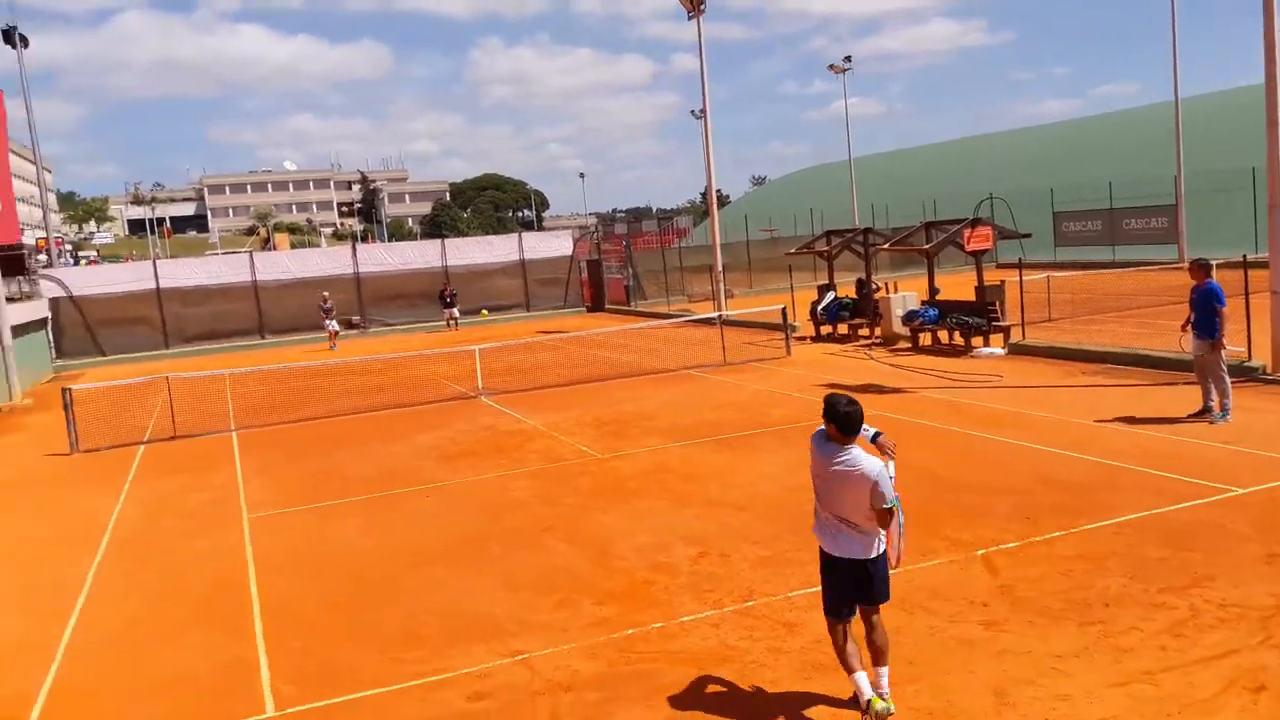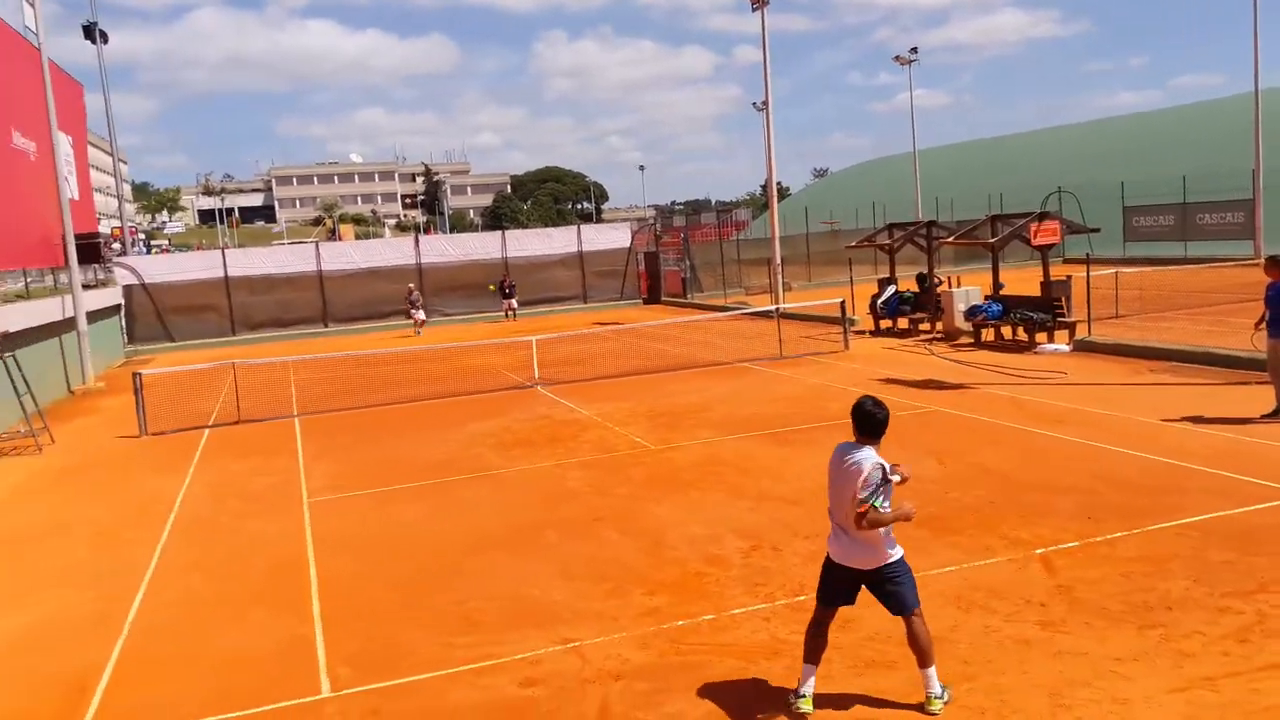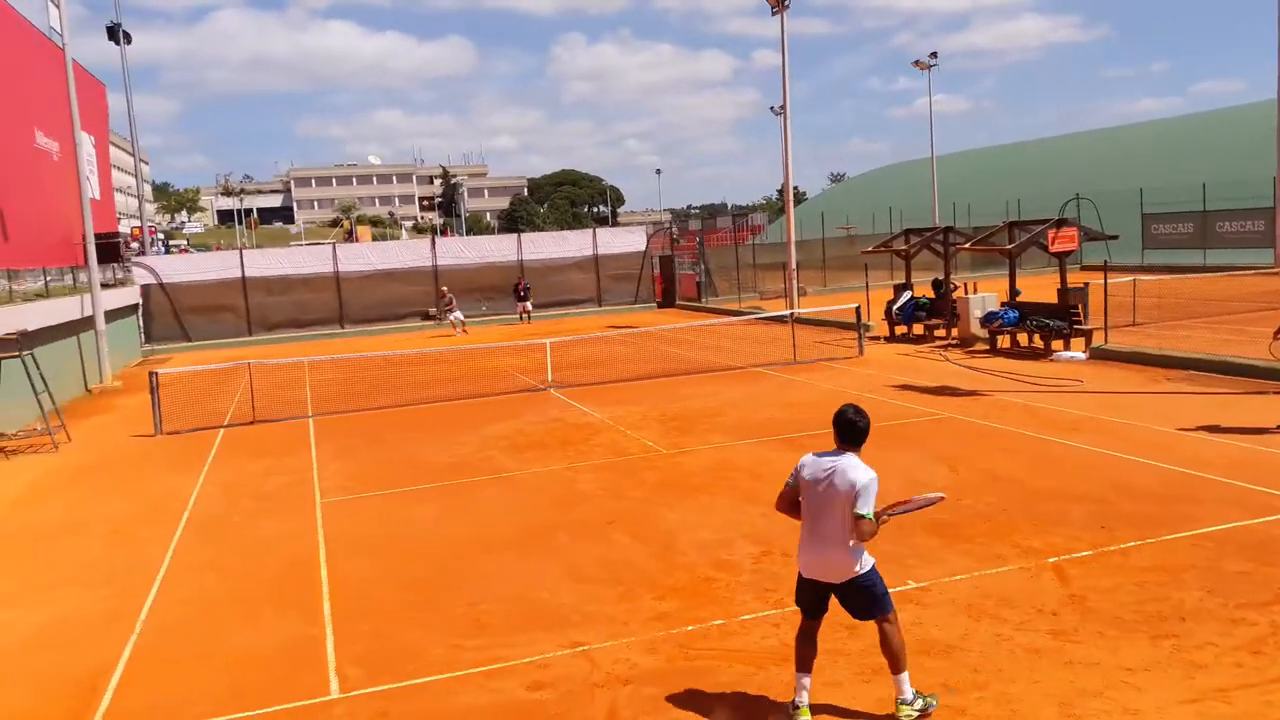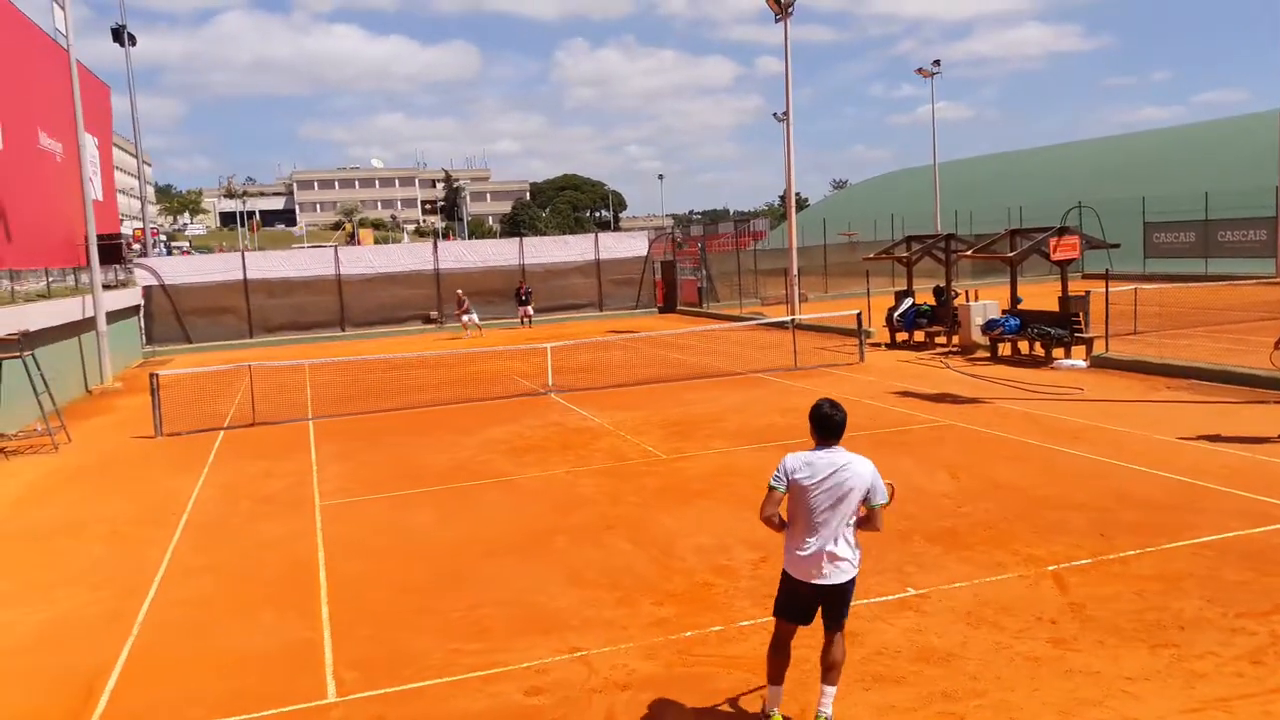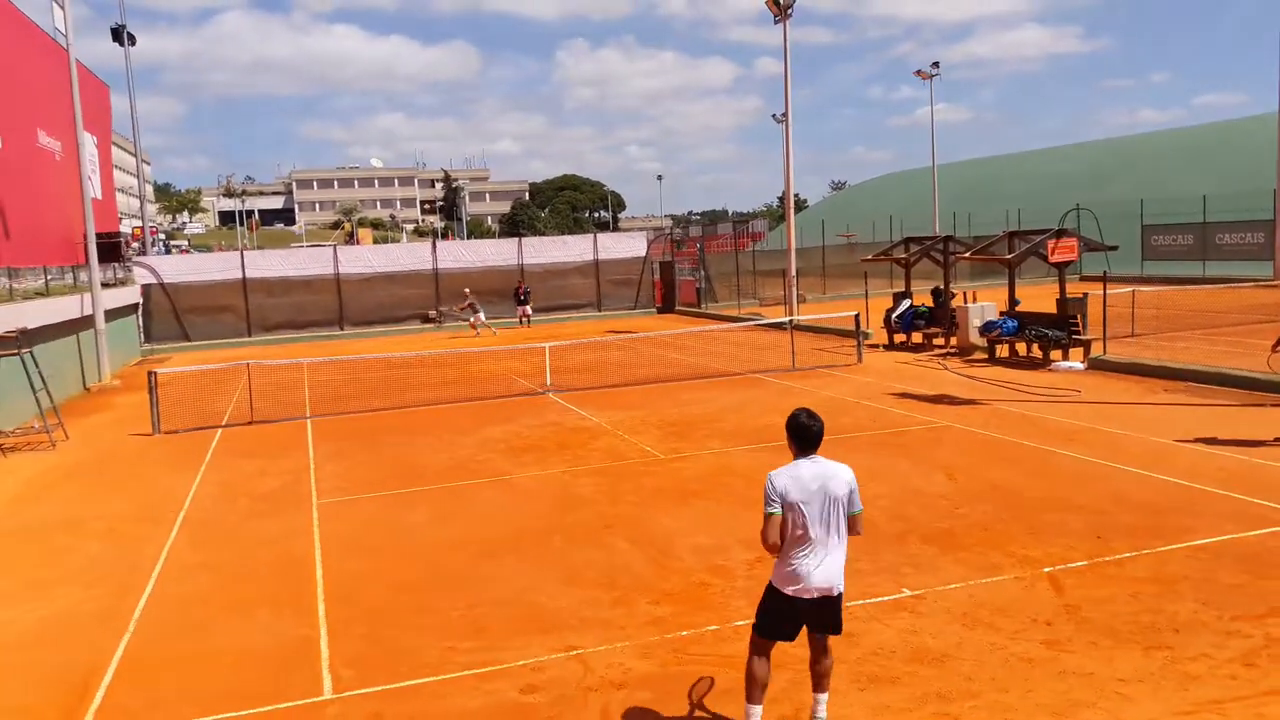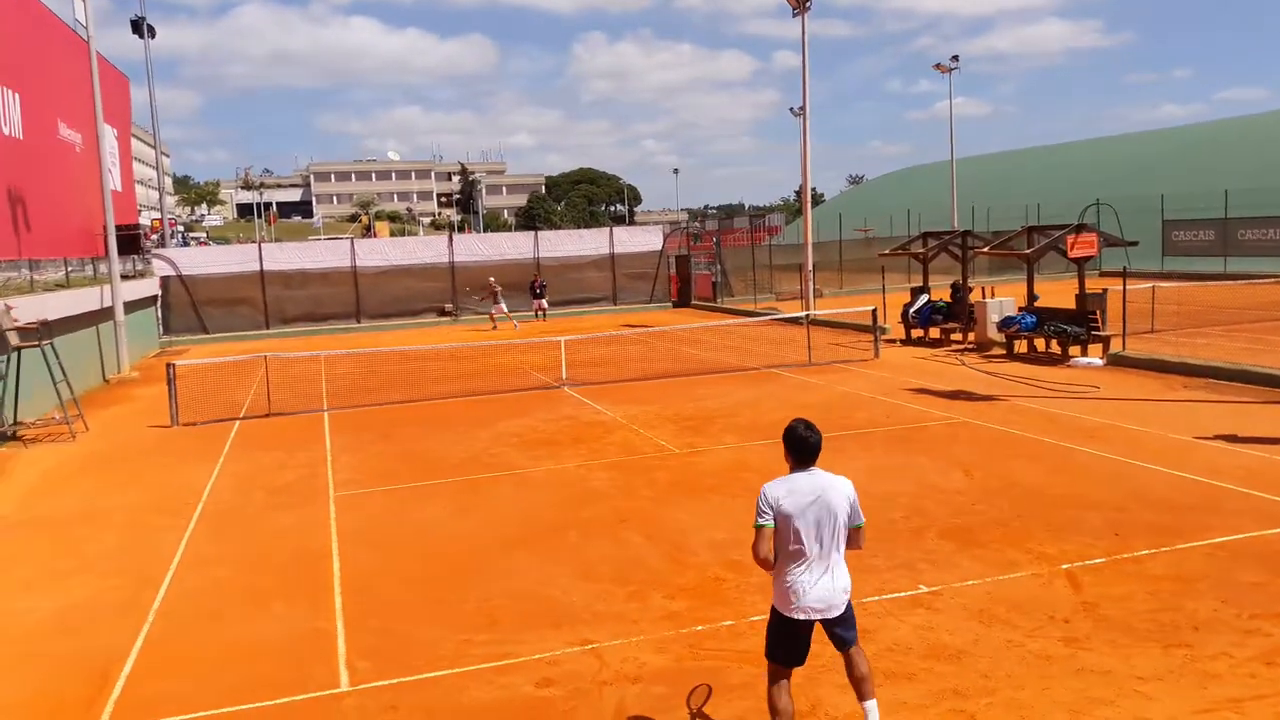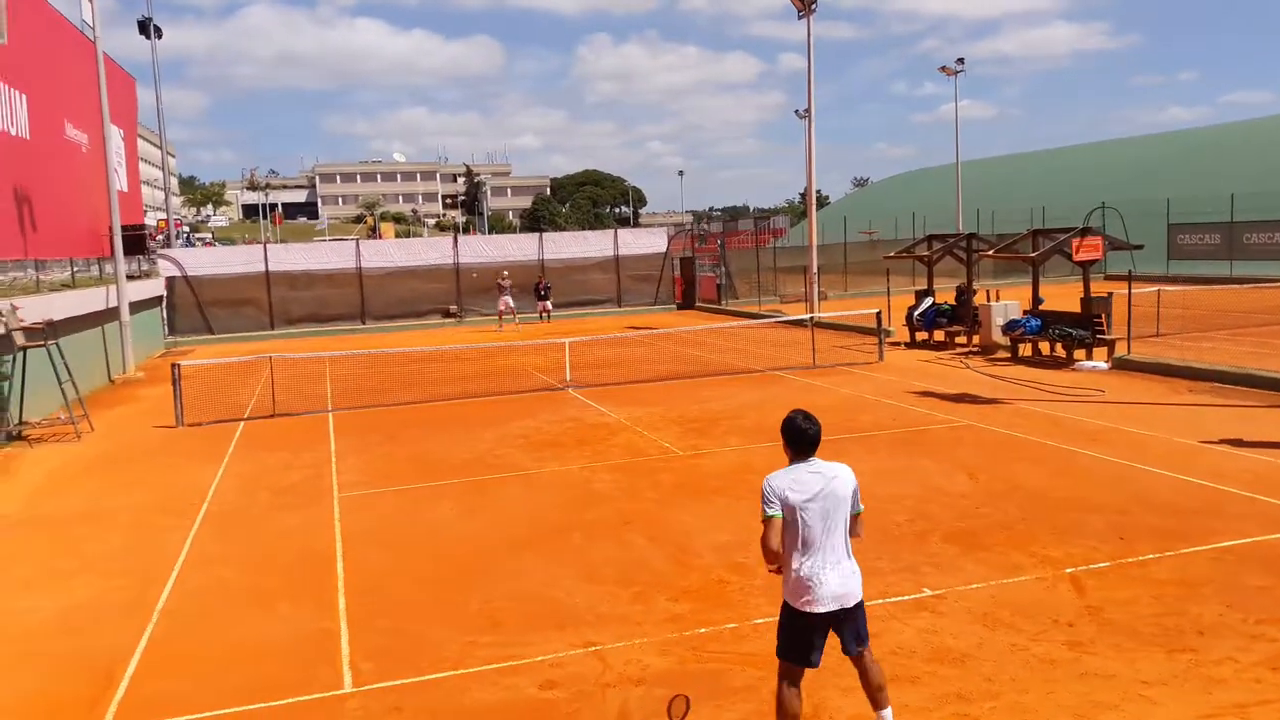
dt=0.2s
person 1, frame 1
left shoulder: (819, 442)
right shoulder: (875, 468)
left elbow: (836, 434)
right elbow: (887, 521)
left wrist: (874, 434)
left hip: (834, 552)
right hip: (868, 552)
left knee: (839, 630)
right knee: (872, 618)
right ankle: (881, 693)
person 1, frame 2
left shoulder: (841, 453)
right shoulder: (875, 468)
right elbow: (865, 520)
right wrist: (900, 512)
left hip: (839, 554)
right hip: (878, 557)
left knee: (820, 619)
right knee: (913, 619)
left ankle: (803, 695)
right ankle: (934, 694)
person 1, frame 3
left shoulder: (808, 462)
right shoulder: (865, 476)
left elbow: (784, 505)
right elbow: (860, 534)
right wrist: (878, 522)
left hip: (810, 563)
right hip: (851, 566)
left knee: (809, 624)
right knee: (889, 622)
person 1, frame 4
left shoulder: (793, 463)
right shoulder: (864, 468)
left elbow: (766, 513)
right elbow: (876, 523)
left wrist: (787, 527)
left hip: (800, 567)
right hip: (841, 569)
left knee: (783, 633)
right knee: (834, 636)
person 1, frame 5
left shoulder: (778, 479)
right shoulder: (844, 474)
left elbow: (770, 540)
right elbow: (856, 528)
left wrist: (784, 552)
left hip: (791, 582)
right hip: (832, 579)
left knee: (759, 649)
right knee: (820, 644)
person 1, frame 6
left shoulder: (771, 492)
right shoulder: (843, 487)
left elbow: (761, 554)
right elbow: (857, 541)
left wrist: (777, 566)
left hip: (792, 600)
right hip: (836, 593)
left knee: (778, 676)
right knee: (851, 650)
person 1, frame 7
left shoulder: (776, 483)
right shoulder: (845, 475)
left elbow: (772, 546)
right elbow: (856, 531)
left wrist: (775, 564)
left hip: (805, 596)
right hip: (847, 589)
left knee: (790, 675)
right knee: (862, 656)
